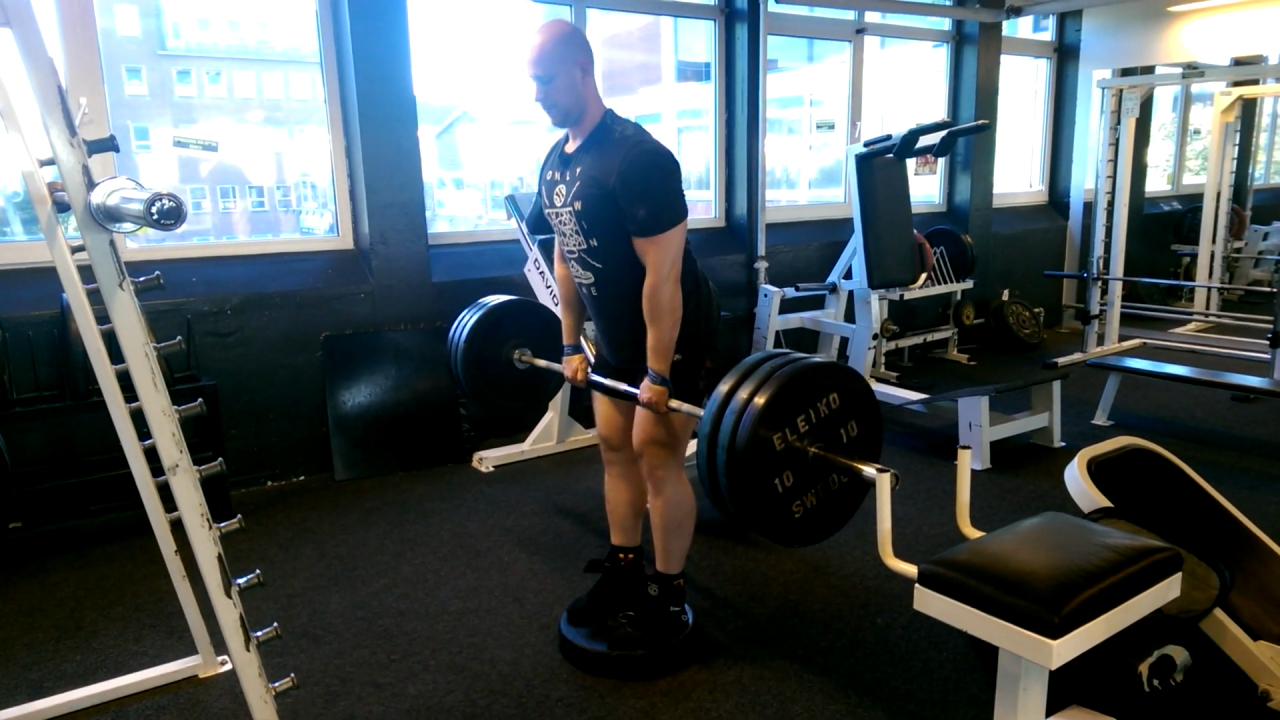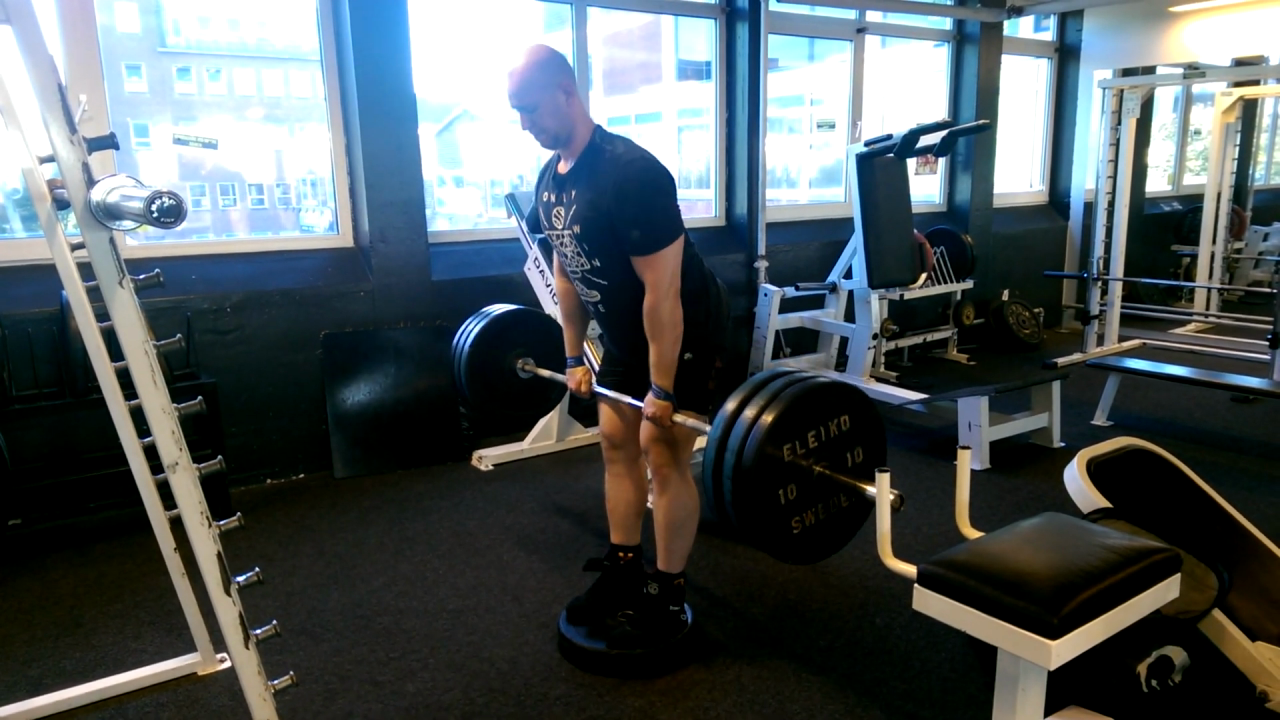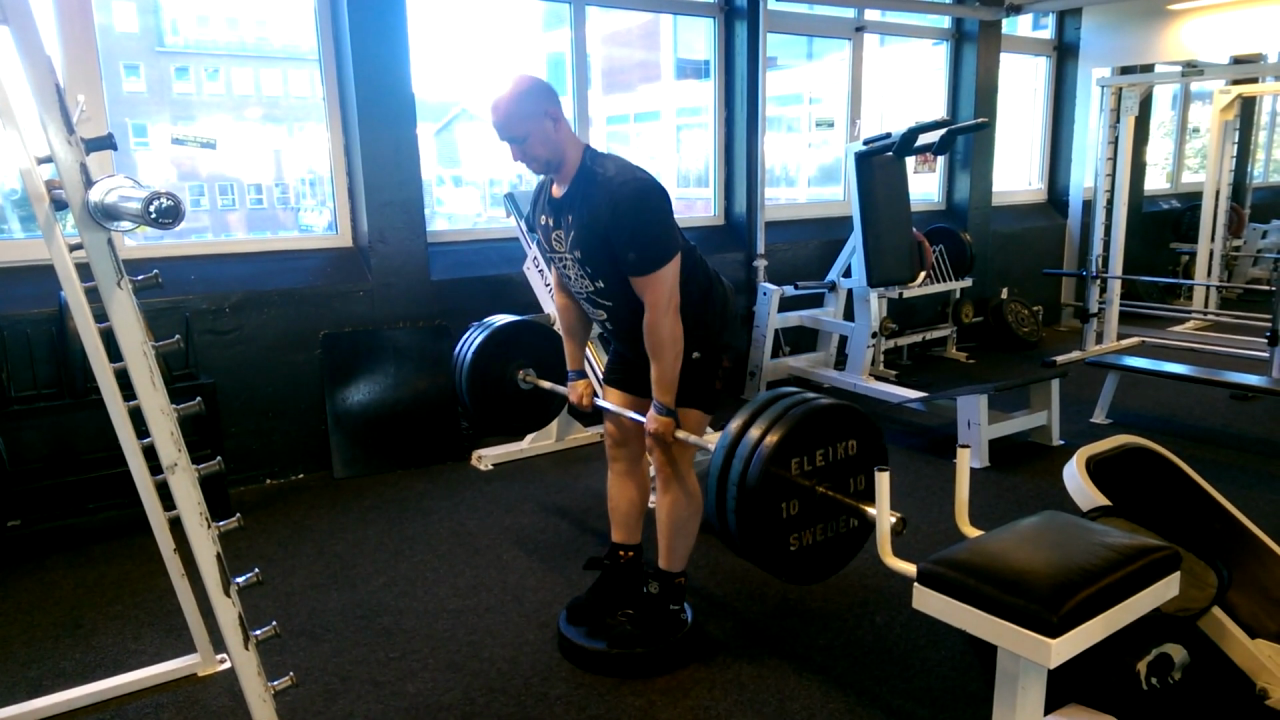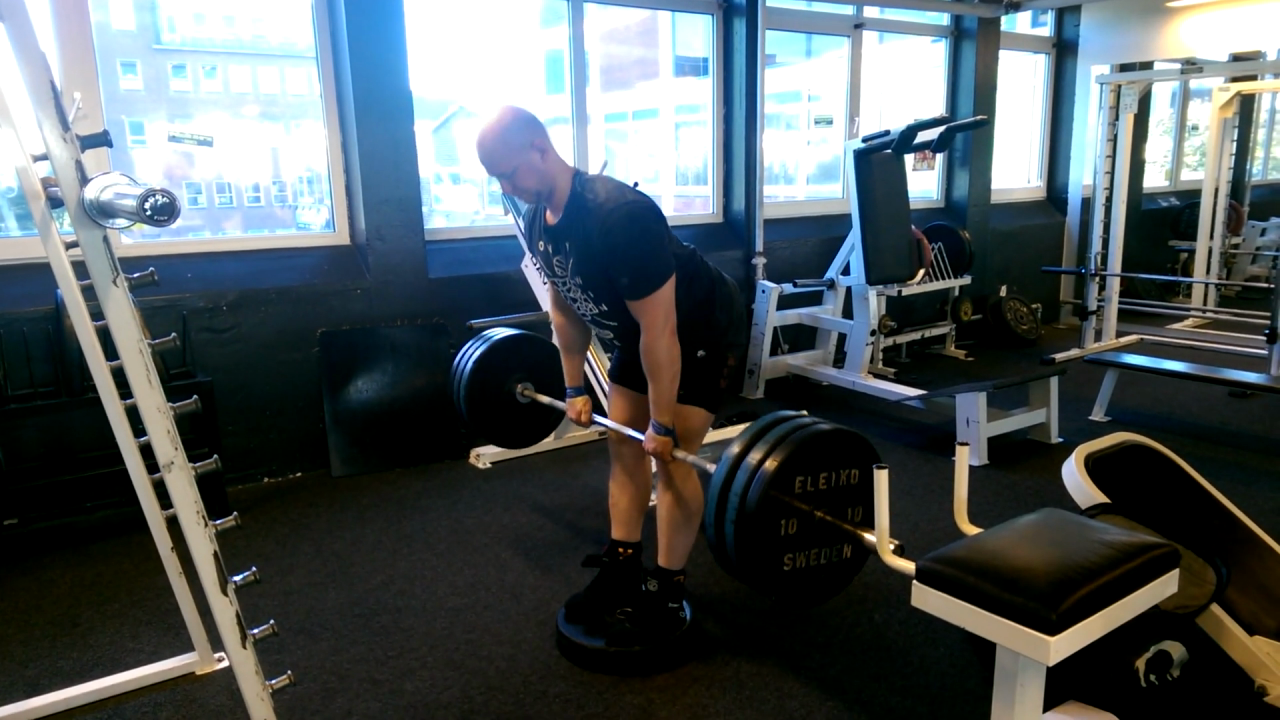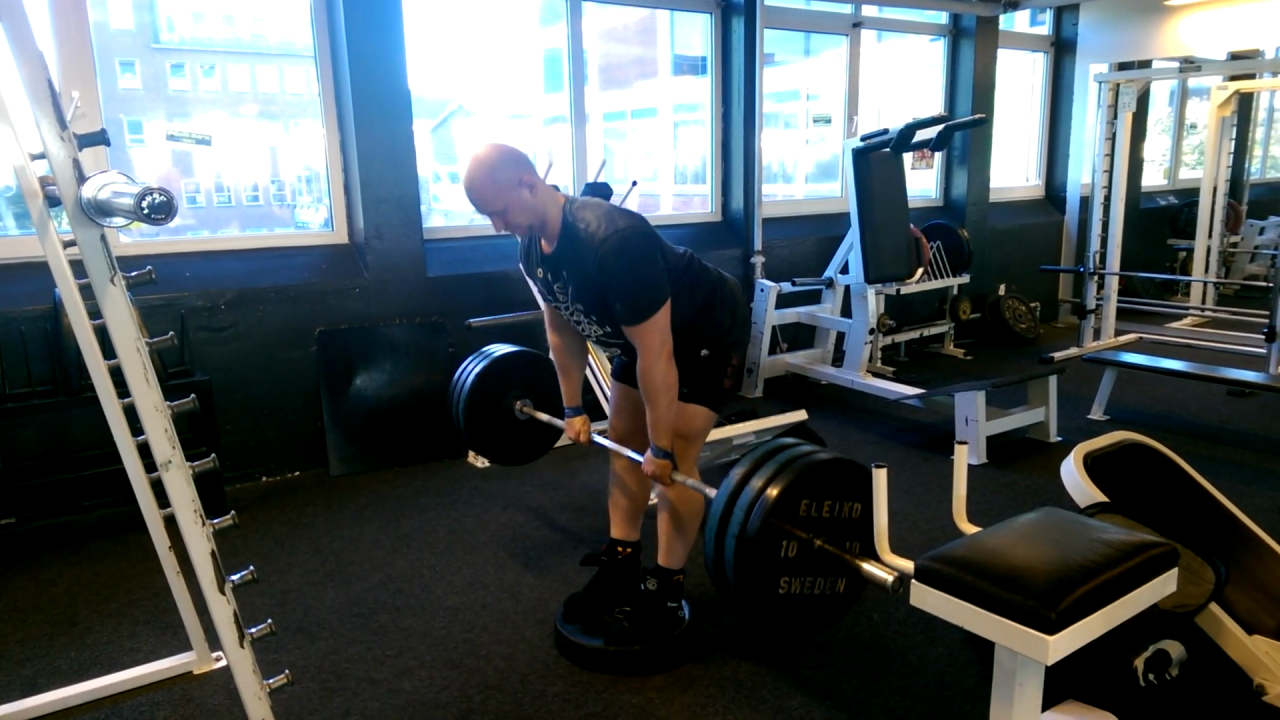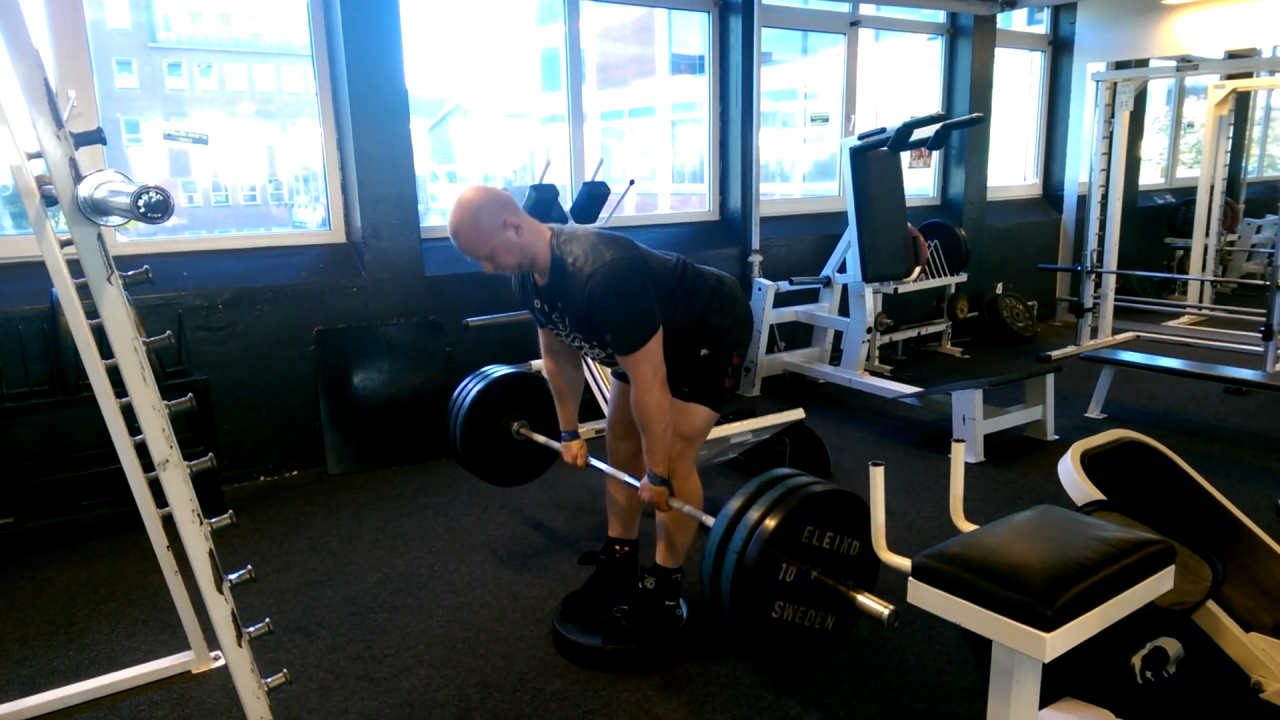
dt=0.3s
person 1, frame 1
left shoulder: (638, 158)
right shoulder: (555, 162)
left elbow: (663, 275)
right elbow: (566, 257)
left wrist: (659, 374)
right wrist: (570, 344)
left hip: (674, 334)
right hip: (616, 336)
left knee: (657, 457)
right knee: (615, 449)
left ankle: (668, 598)
right ankle: (622, 574)
person 1, frame 2
left shoulder: (632, 174)
right shoulder: (549, 180)
left elbow: (663, 292)
right elbow: (566, 272)
left wrist: (662, 389)
right wrist: (573, 357)
left hip: (684, 332)
right hip: (623, 333)
left knee: (664, 455)
right knee: (616, 446)
left ankle: (667, 596)
right ankle: (622, 573)
person 1, frame 3
left shoulder: (627, 193)
right shoulder: (543, 202)
left elbow: (663, 309)
right elbow: (567, 289)
left wrist: (663, 406)
right wrist: (575, 371)
left hip: (693, 329)
right hip: (632, 332)
left knee: (670, 454)
right knee: (621, 443)
left ankle: (667, 596)
right ankle: (622, 573)
person 1, frame 4
left shoulder: (621, 216)
right shoulder: (538, 222)
left elbow: (660, 331)
right elbow: (565, 308)
left wrist: (663, 424)
right wrist: (574, 387)
left hip: (702, 330)
right hip: (637, 335)
left knee: (672, 456)
right knee: (623, 442)
left ankle: (666, 594)
right ankle: (622, 570)
person 1, frame 5
left shoulder: (614, 243)
right shoulder: (534, 249)
left elbow: (656, 355)
right elbow: (563, 329)
left wrist: (661, 449)
right wrist: (573, 408)
left hip: (709, 331)
right hip: (644, 331)
left knee: (675, 456)
right knee: (623, 444)
left ankle: (665, 593)
right ankle: (621, 571)
person 1, frame 6
left shoulder: (604, 274)
right shoulder: (529, 277)
left elbow: (650, 384)
right elbow: (559, 355)
left wrist: (655, 476)
right wrist: (569, 432)
left hip: (712, 330)
right hip: (647, 342)
left knee: (673, 457)
right knee: (620, 443)
left ankle: (663, 593)
right ankle: (618, 569)
